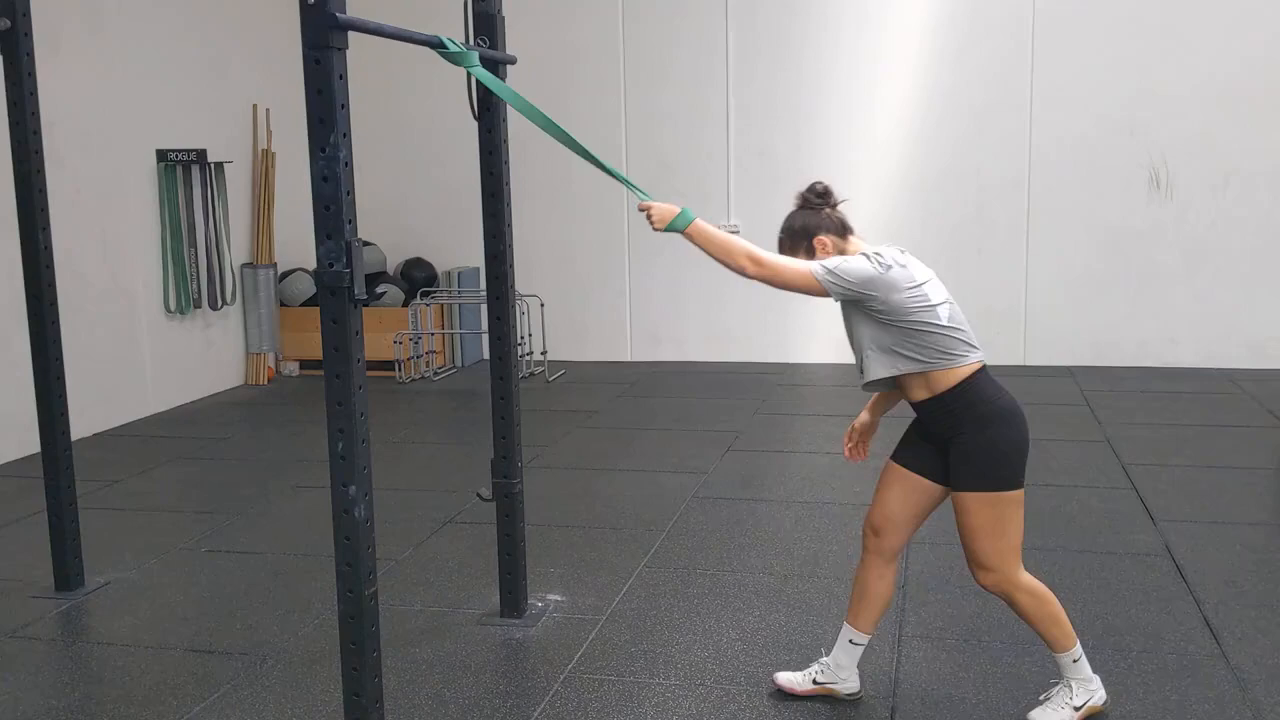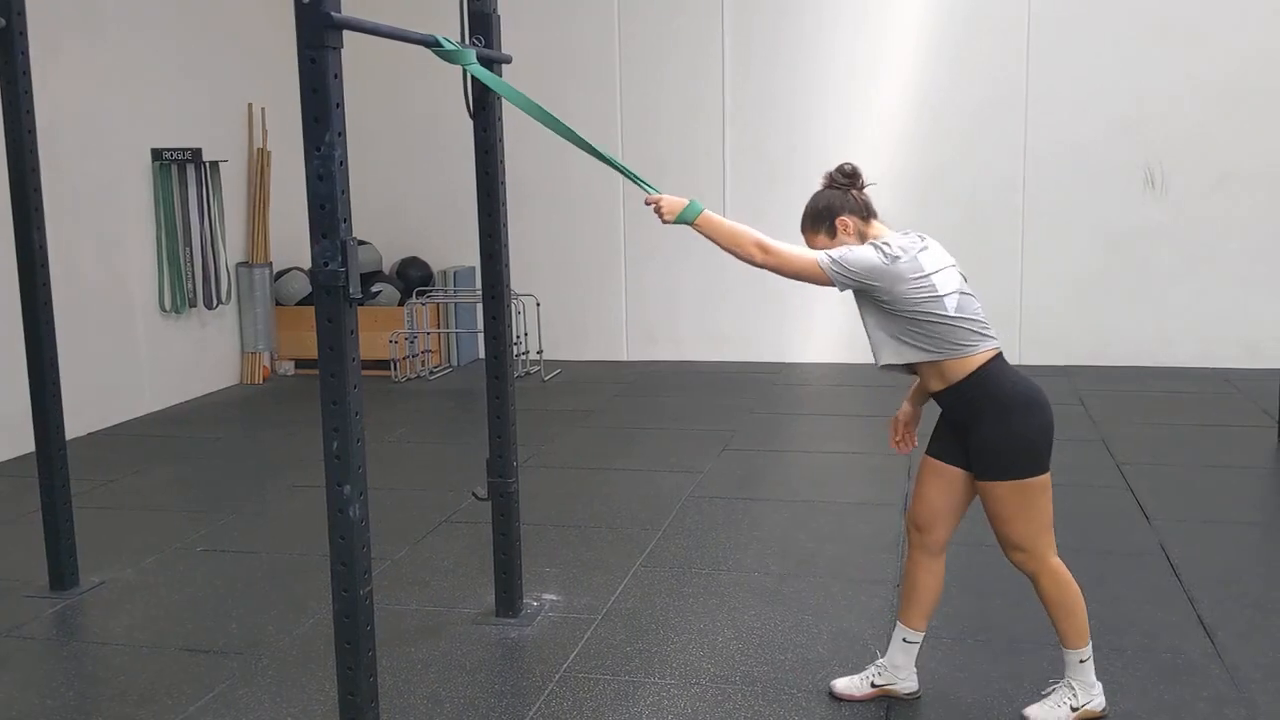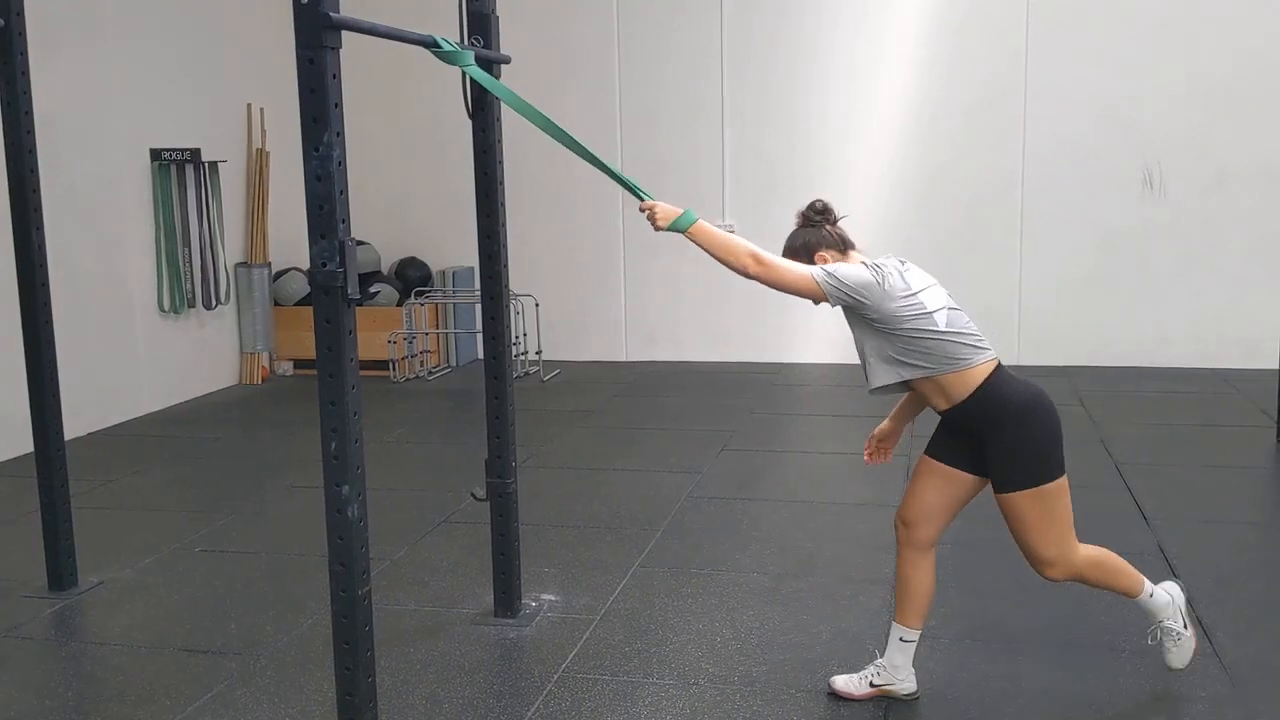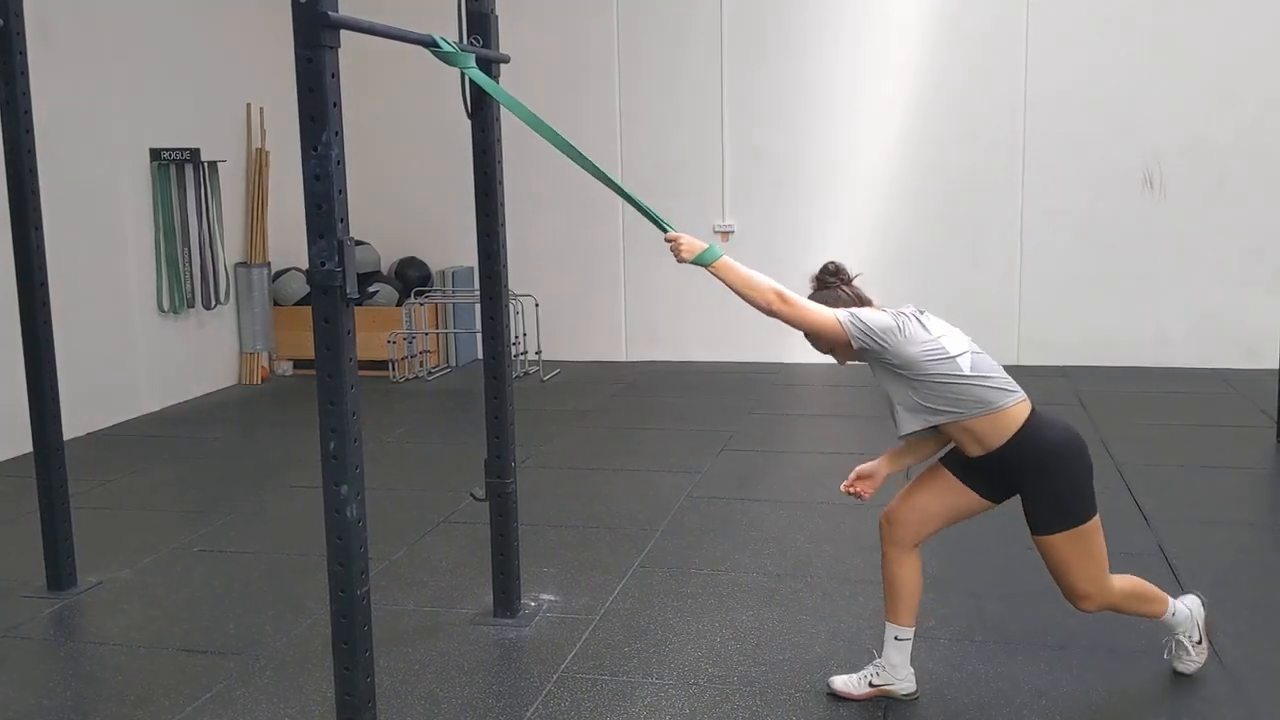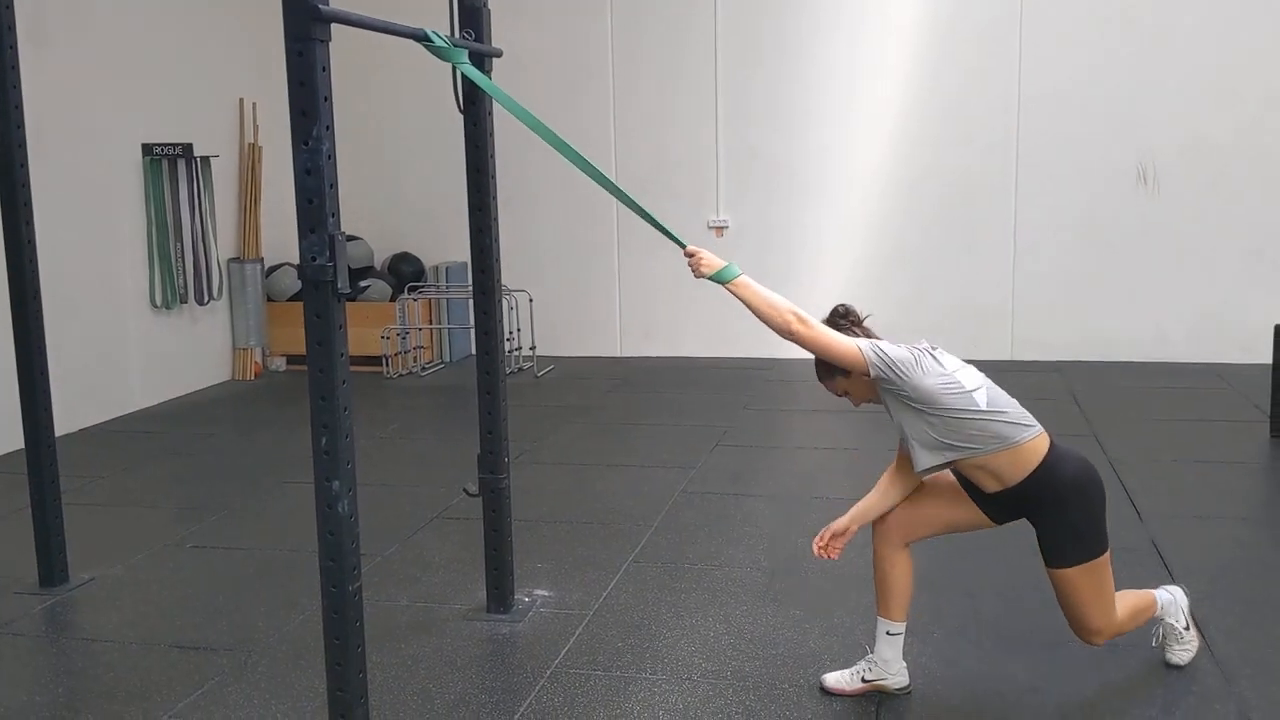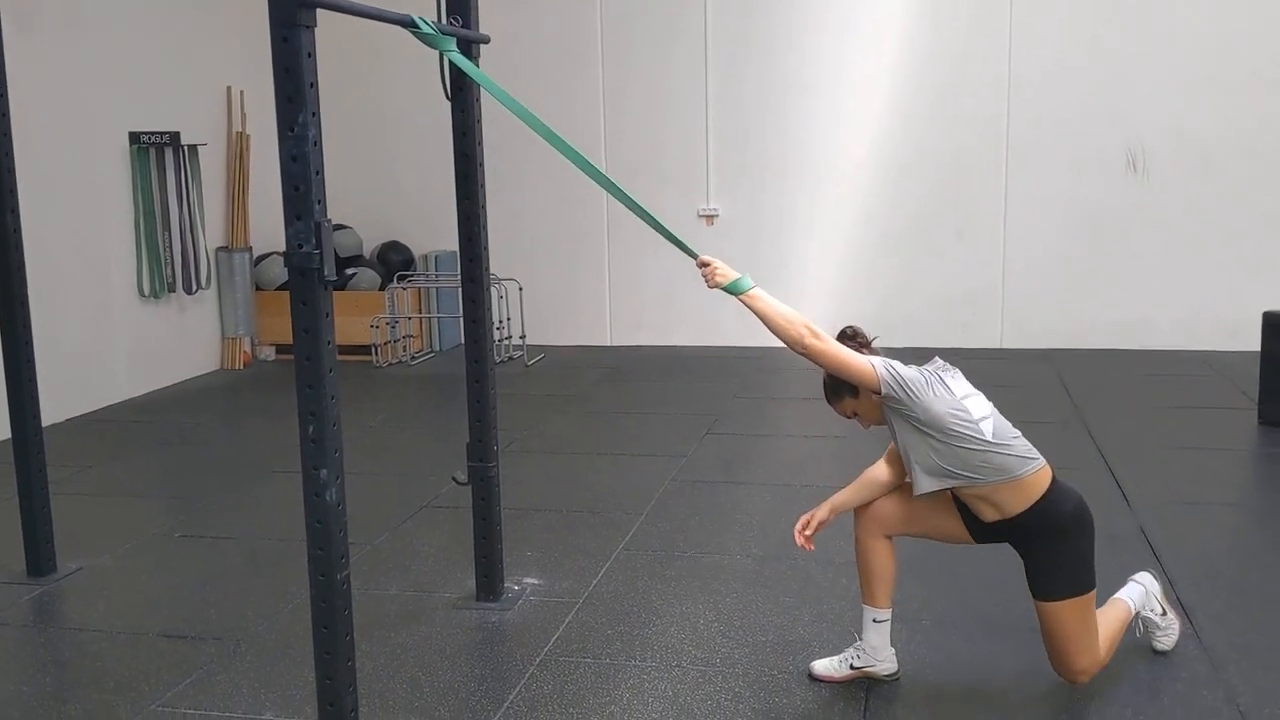
dt=0.4s
person 1, frame 1
left shoulder: (867, 273)
right shoulder: (884, 265)
left elbow: (757, 266)
left wrist: (681, 219)
right wrist: (873, 412)
left hip: (984, 425)
right hip: (939, 424)
left knee: (995, 571)
right knee: (880, 537)
right ankle: (838, 671)
person 1, frame 2
left shoulder: (878, 263)
right shoulder: (909, 247)
left elbow: (766, 254)
left wrist: (692, 213)
right wrist: (914, 401)
left hip: (1006, 412)
right hip: (965, 413)
left knee: (1029, 553)
right knee: (926, 533)
right ankle: (897, 672)
person 1, frame 3
left shoulder: (864, 282)
right shoulder: (886, 274)
left elbow: (758, 264)
left wrist: (685, 221)
right wrist: (894, 424)
left hip: (1013, 419)
right hip: (968, 422)
left knee: (1054, 560)
right knee: (913, 529)
left ankle: (1162, 602)
right ankle: (895, 671)
person 1, frame 4
left shoulder: (885, 330)
right shoulder: (899, 335)
left elbow: (780, 302)
right elbow: (938, 425)
left wrist: (709, 255)
right wrist: (883, 465)
left hip: (1045, 458)
right hip: (994, 456)
left knee: (1089, 592)
right knee: (898, 526)
left ankle: (1181, 612)
right ankle: (894, 671)
person 1, frame 5
left shoulder: (902, 366)
right shoulder: (905, 384)
left elbow: (798, 326)
right elbow: (907, 470)
left wrist: (726, 274)
right wrist: (850, 520)
left hip: (1060, 490)
right hip: (1003, 486)
left knee: (1094, 627)
right knee: (889, 527)
left ankle: (1167, 605)
right ankle: (887, 667)
person 1, frame 6
left shoulder: (911, 387)
right shoulder: (911, 399)
left elbow: (809, 341)
right elbow: (894, 467)
left wrist: (740, 285)
right wrist: (829, 507)
left hip: (1051, 522)
right hip: (991, 508)
left knee: (1078, 667)
right knee: (873, 515)
left ankle: (1139, 596)
right ankle: (875, 654)
